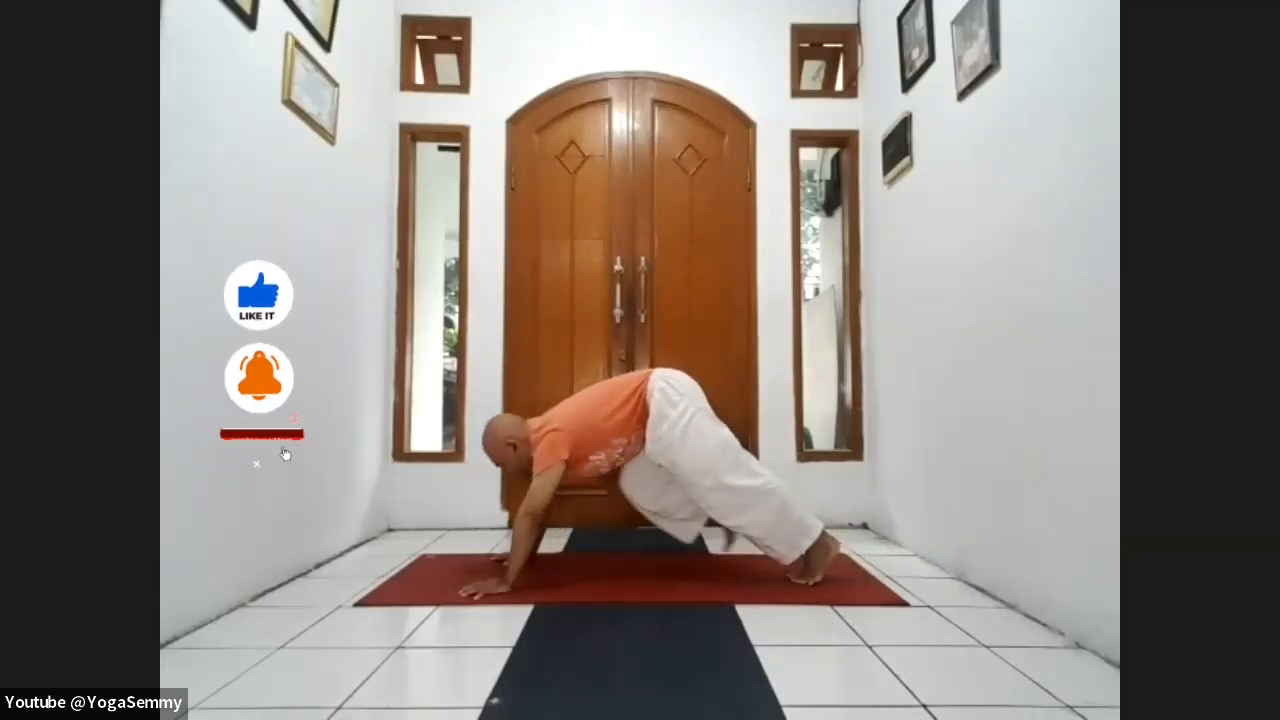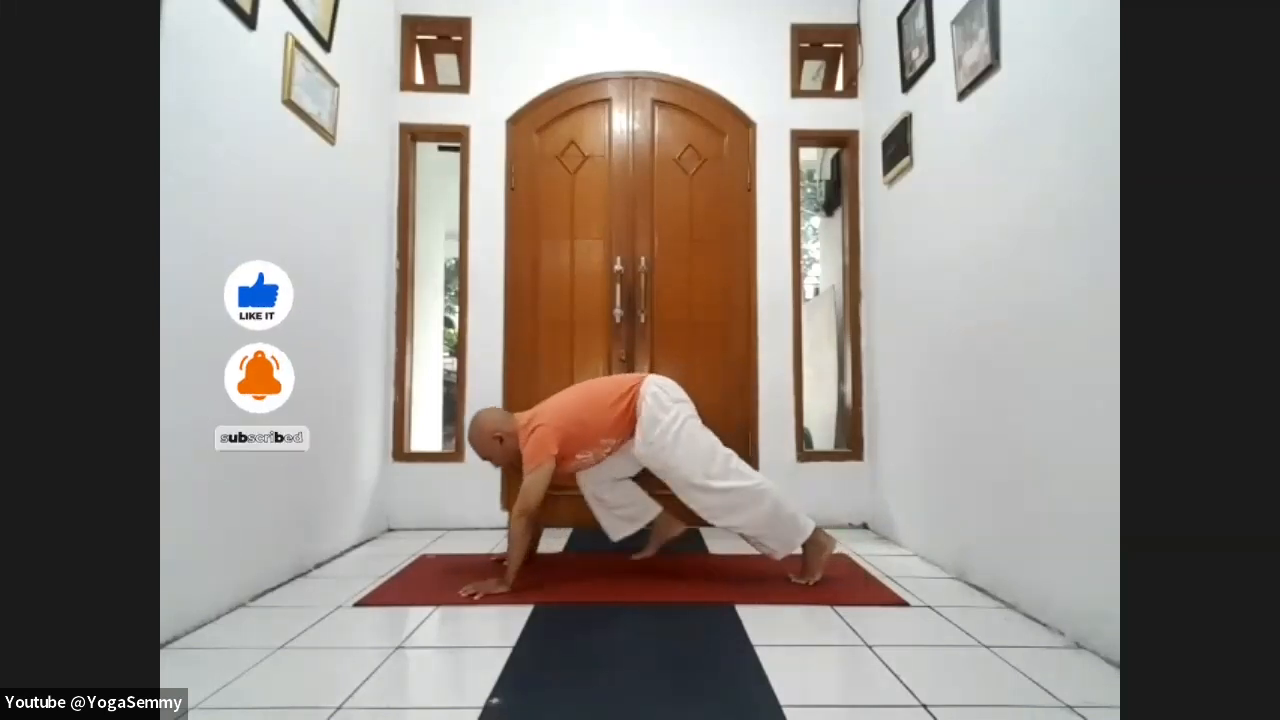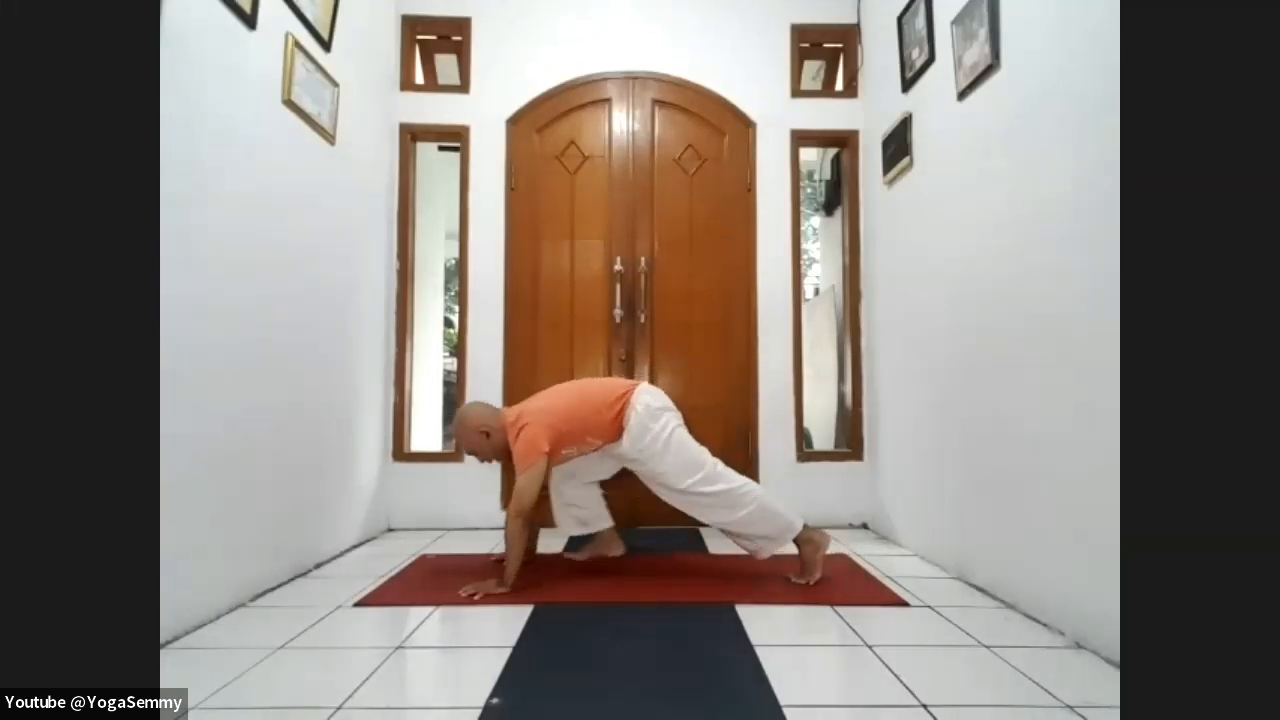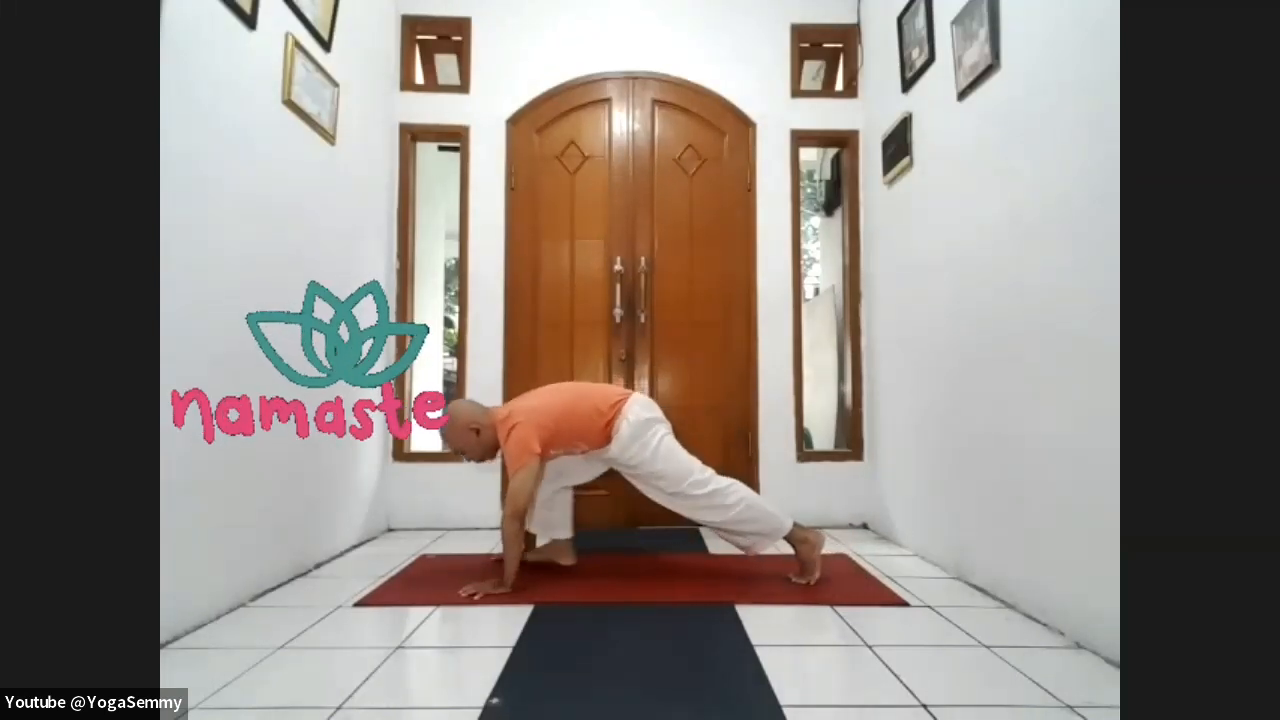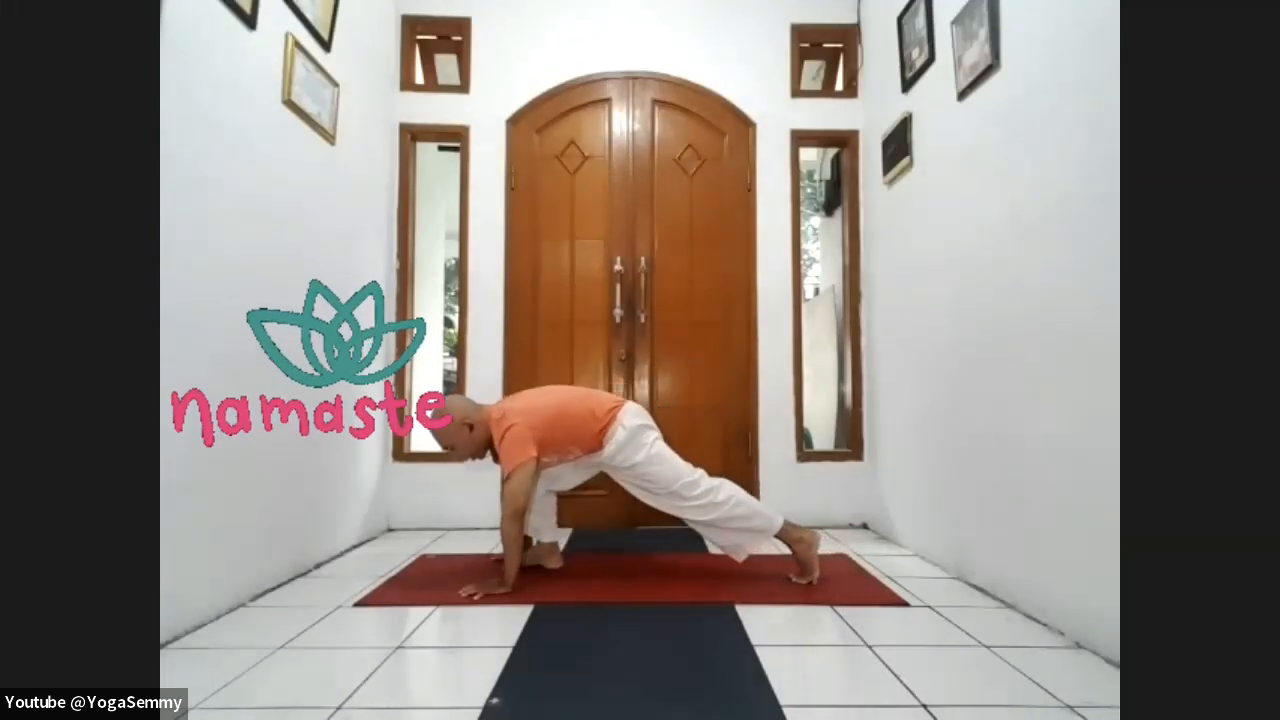
dt=0.4s
person 1, frame 1
left shoulder: (549, 440)
right shoulder: (544, 435)
left elbow: (529, 513)
right elbow: (537, 512)
left wrist: (505, 579)
right wrist: (524, 555)
left hip: (665, 400)
right hip: (660, 400)
left knee: (725, 479)
right knee: (639, 485)
left ankle: (815, 543)
person 1, frame 2
left shoulder: (537, 435)
right shoulder: (531, 428)
left elbow: (524, 511)
right elbow: (531, 509)
left wrist: (505, 580)
right wrist: (524, 552)
left hip: (654, 407)
right hip: (643, 410)
left knee: (716, 481)
right knee: (595, 477)
left ankle: (812, 541)
right ankle: (662, 525)
person 1, frame 3
left shoulder: (526, 431)
right shoulder: (519, 421)
left elbow: (519, 511)
right elbow: (525, 505)
left wrist: (505, 580)
right wrist: (523, 550)
left hip: (640, 416)
right hip: (626, 417)
left knee: (705, 485)
right knee: (566, 473)
left ankle: (806, 538)
right ankle: (607, 540)
person 1, frame 4
left shoulder: (516, 430)
right shoulder: (509, 418)
left elbow: (514, 511)
right elbow: (523, 500)
left wrist: (505, 581)
right wrist: (515, 551)
left hip: (629, 426)
right hip: (610, 428)
left knee: (697, 488)
right knee: (550, 473)
left ankle: (801, 537)
right ankle: (560, 546)
person 1, frame 5
left shoulder: (512, 429)
right shoulder: (499, 418)
left elbow: (513, 511)
right elbow: (516, 496)
left wrist: (505, 580)
right wrist: (515, 552)
left hip: (621, 434)
right hip: (597, 436)
left knee: (692, 490)
right knee: (538, 476)
left ankle: (796, 538)
right ankle: (547, 549)
